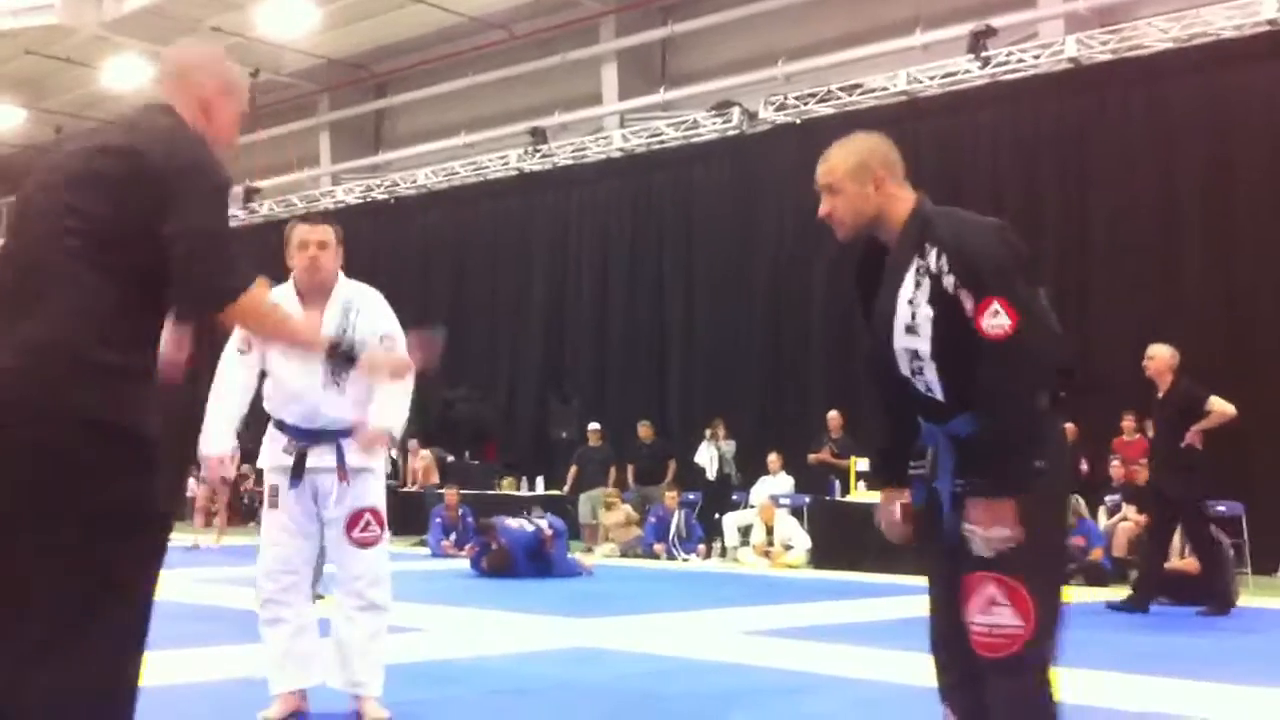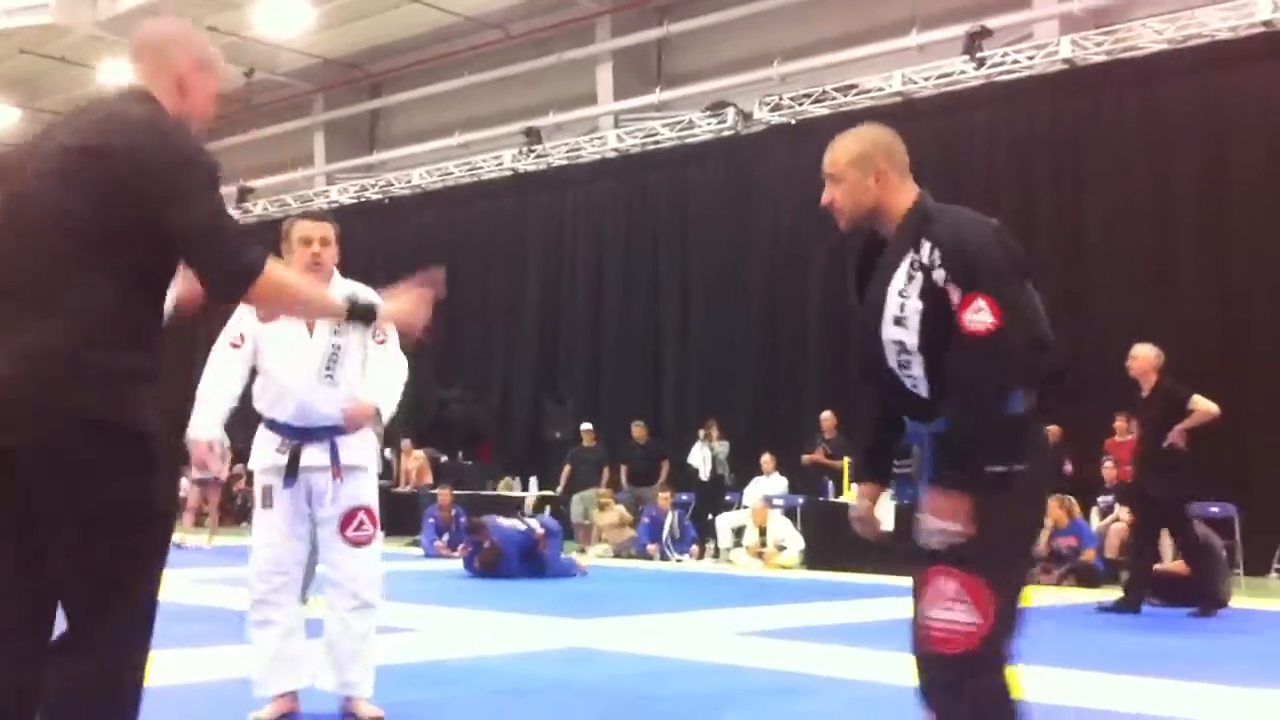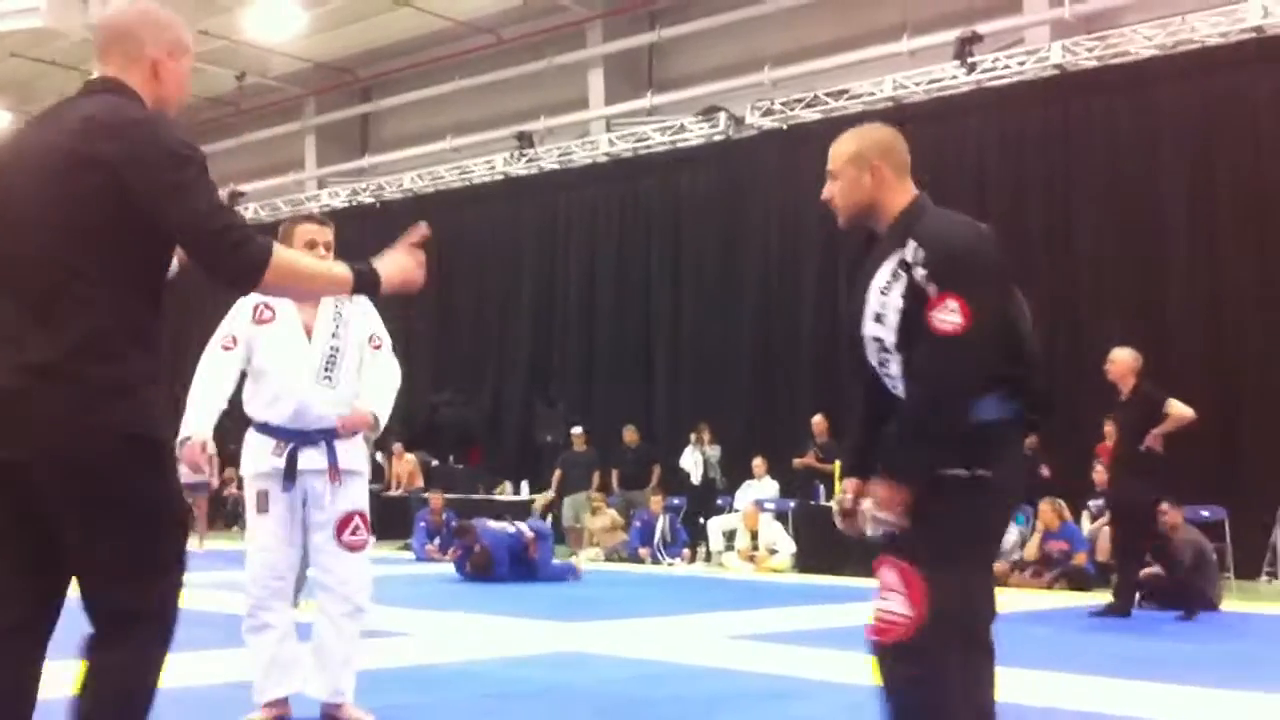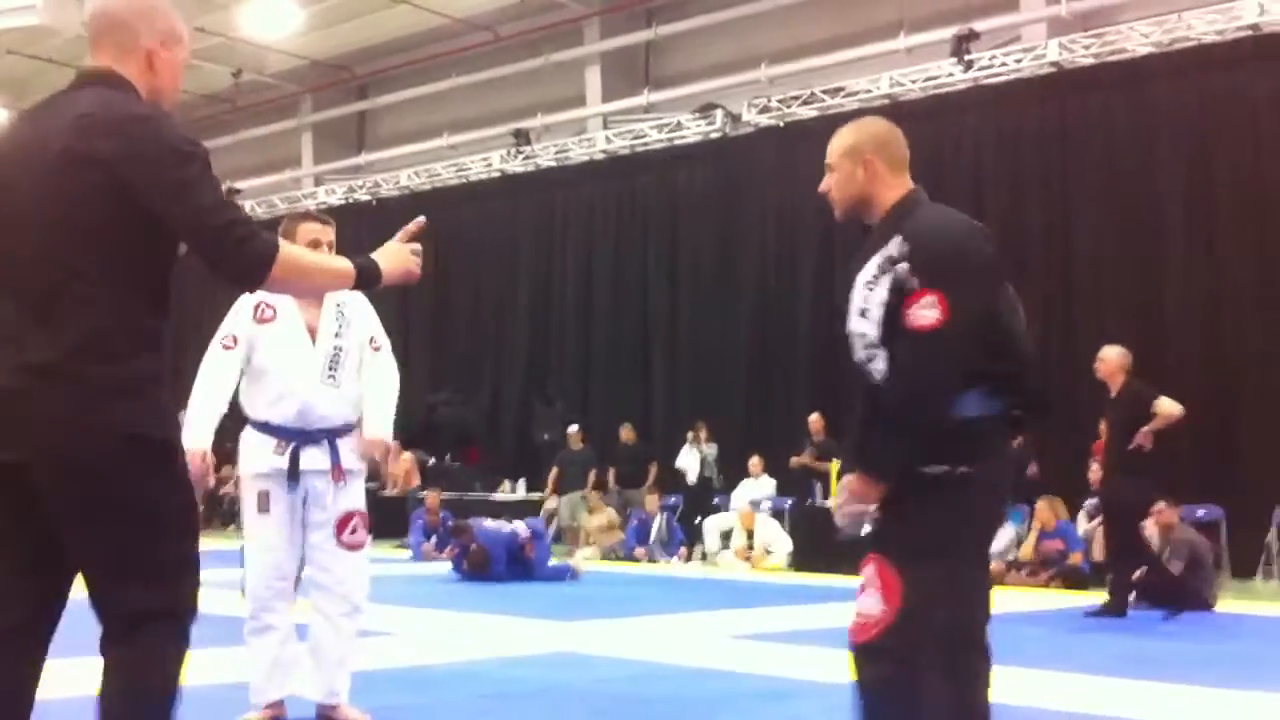
dt=0.1s
person 1, frame 1
left shoulder: (83, 150)
right shoulder: (179, 159)
right elbow: (221, 290)
left wrist: (154, 345)
right wrist: (342, 355)
right hip: (83, 410)
right knee: (98, 619)
person 1, frame 2
left shoulder: (60, 139)
right shoulder: (160, 145)
right elbow: (236, 271)
left wrist: (167, 289)
right wrist: (365, 310)
right hip: (85, 410)
right knee: (106, 619)
person 1, frame 3
right shoulder: (143, 138)
right elbow: (241, 260)
left wrist: (166, 247)
right wrist: (369, 277)
right hip: (99, 417)
right knee: (136, 612)
person 1, frame 4
right shoulder: (143, 134)
right elbow: (246, 257)
left wrist: (161, 242)
right wrist: (369, 270)
right hip: (101, 418)
right knee: (150, 609)
person 2, frame 1
left shoulder: (970, 245)
right shoulder: (880, 267)
left elbow: (1014, 373)
left wrist: (1001, 487)
right wrist: (891, 478)
left hip: (1014, 465)
right hip: (955, 464)
left knee: (1006, 647)
right knee: (961, 644)
person 2, frame 2
left shoulder: (965, 243)
right shoulder: (881, 260)
left elbow: (989, 370)
right elbow: (883, 379)
left wrist: (955, 482)
right wrist: (871, 473)
left hip: (993, 465)
right hip: (942, 462)
left knee: (957, 642)
right knee: (945, 644)
person 2, frame 3
left shoulder: (951, 244)
right shoulder: (889, 255)
left elbow: (952, 376)
left wrist: (900, 475)
right wrist: (860, 468)
left hip: (968, 464)
right hip: (939, 467)
left knee: (909, 637)
right knee: (949, 638)
person 2, frame 4
left shoulder: (939, 240)
right shoulder: (887, 249)
left elbow: (930, 371)
left wrist: (878, 470)
right wrist: (860, 463)
left hip: (953, 461)
right hip: (931, 463)
left knee: (887, 639)
right knee: (945, 637)
person 3, frame 1
left shoulder: (367, 303)
right elbow: (234, 376)
left wrist: (386, 424)
right wrist: (216, 442)
left hip: (353, 456)
right hip: (288, 453)
left knee: (364, 576)
right knee: (280, 575)
person 3, frame 2
left shoulder: (360, 300)
right shoulder: (259, 305)
left elbow: (390, 363)
right elbow: (223, 370)
left wrist: (375, 401)
right wrist: (203, 429)
left hip: (346, 453)
right hip: (280, 453)
left knee: (357, 576)
right knee: (271, 576)
person 3, frame 3
left shoulder: (356, 308)
right shoulder: (253, 307)
left elbow: (384, 369)
right elbow: (215, 372)
left wrist: (370, 411)
right wrist: (195, 430)
left hip: (338, 459)
right hip: (271, 456)
left knee: (345, 583)
right knee: (266, 581)
person 3, frame 4
left shoulder: (355, 307)
right shoulder: (254, 306)
left elbow: (382, 374)
right elbow: (217, 373)
left wrist: (378, 428)
right wrist: (196, 438)
left hip: (337, 458)
right hip: (270, 455)
left knee: (343, 583)
right knee: (268, 582)
person 4, frame 1
left shoulder: (1186, 391)
right shoulder: (1156, 397)
left elbow: (1228, 411)
left wrist: (1197, 428)
left hip: (1186, 476)
right hip: (1161, 476)
left knee: (1200, 538)
right knee: (1155, 537)
left ankle: (1222, 599)
right ankle: (1141, 597)
person 4, frame 2
left shoulder: (1170, 391)
right shoulder: (1141, 397)
left elbow: (1210, 410)
left wrist: (1179, 428)
left hip: (1168, 476)
right hip: (1144, 476)
left knee: (1183, 537)
right knee: (1141, 538)
left ankle: (1209, 598)
right ankle: (1132, 598)
person 4, frame 3
left shoulder: (1147, 395)
right shoulder: (1120, 400)
left elbow: (1186, 414)
left wrist: (1157, 432)
left hip: (1145, 479)
right hip: (1122, 478)
left knee: (1149, 540)
right knee: (1122, 541)
right ankle: (1122, 601)
person 4, frame 4
left shoulder: (1136, 392)
right shoulder: (1111, 399)
left elbow: (1174, 411)
left wrist: (1146, 431)
left hip: (1134, 478)
right hip: (1113, 477)
left knee: (1131, 541)
right knee: (1115, 541)
right ankle: (1117, 601)
